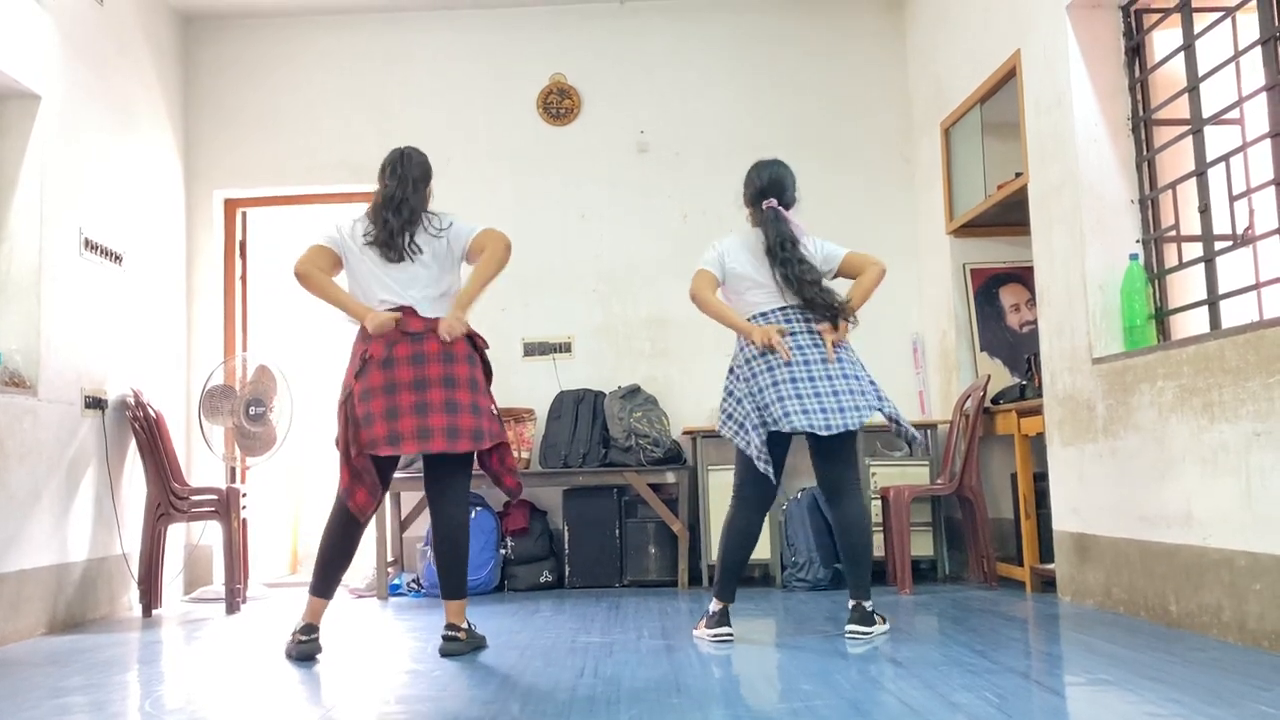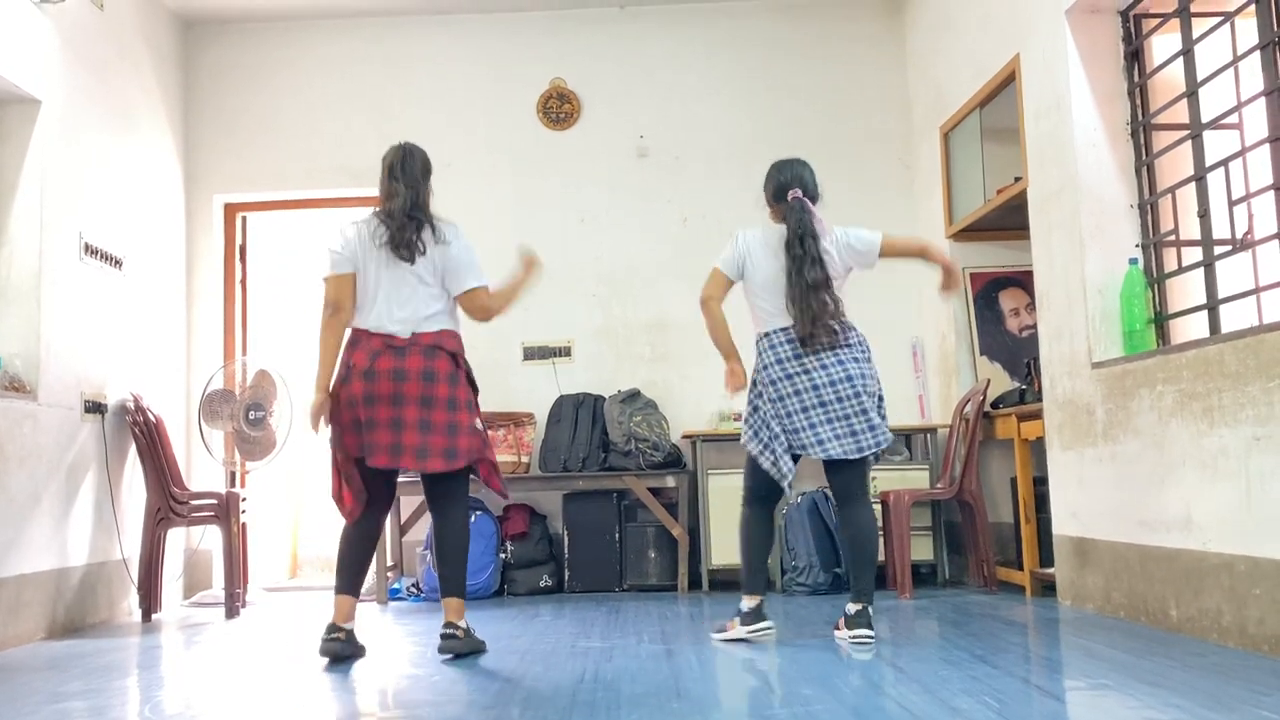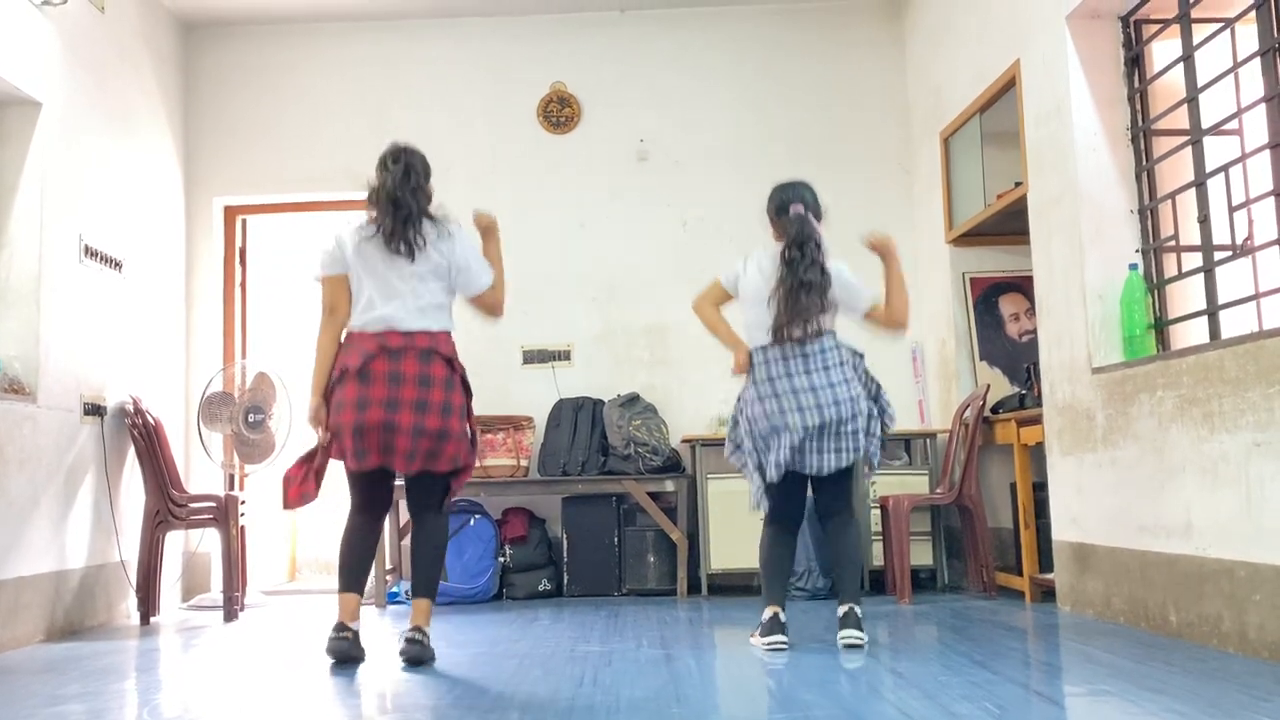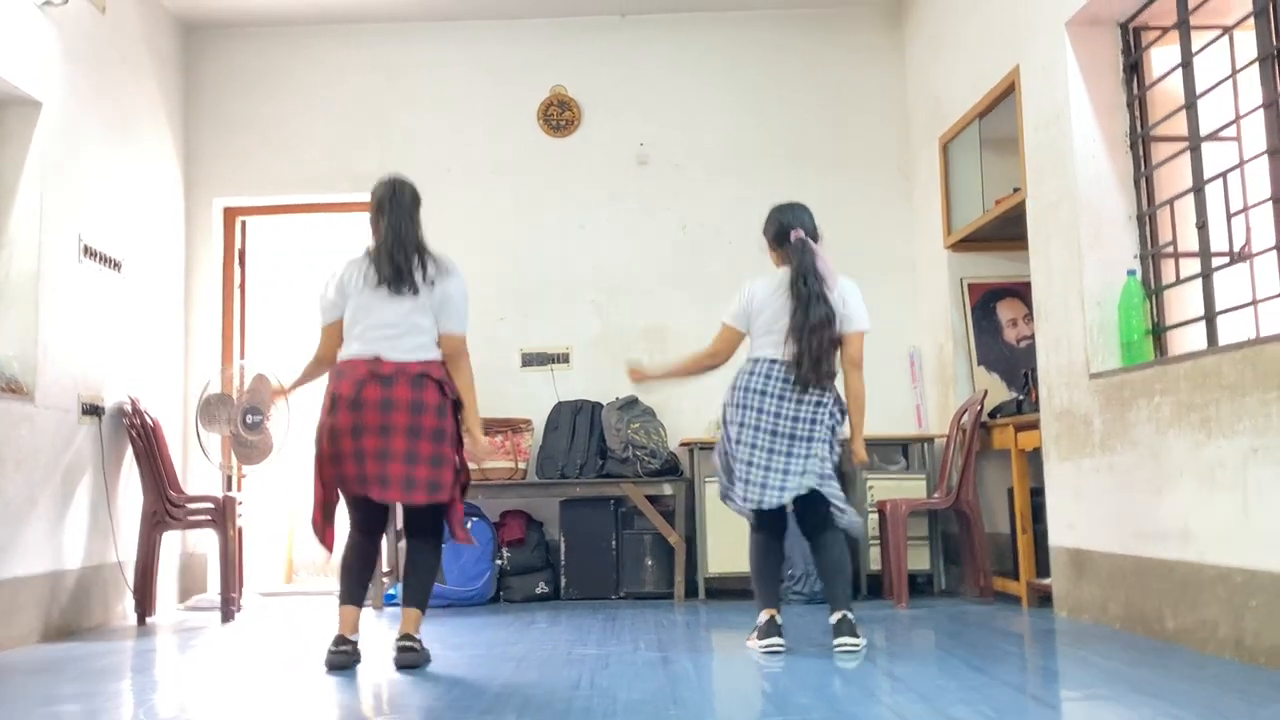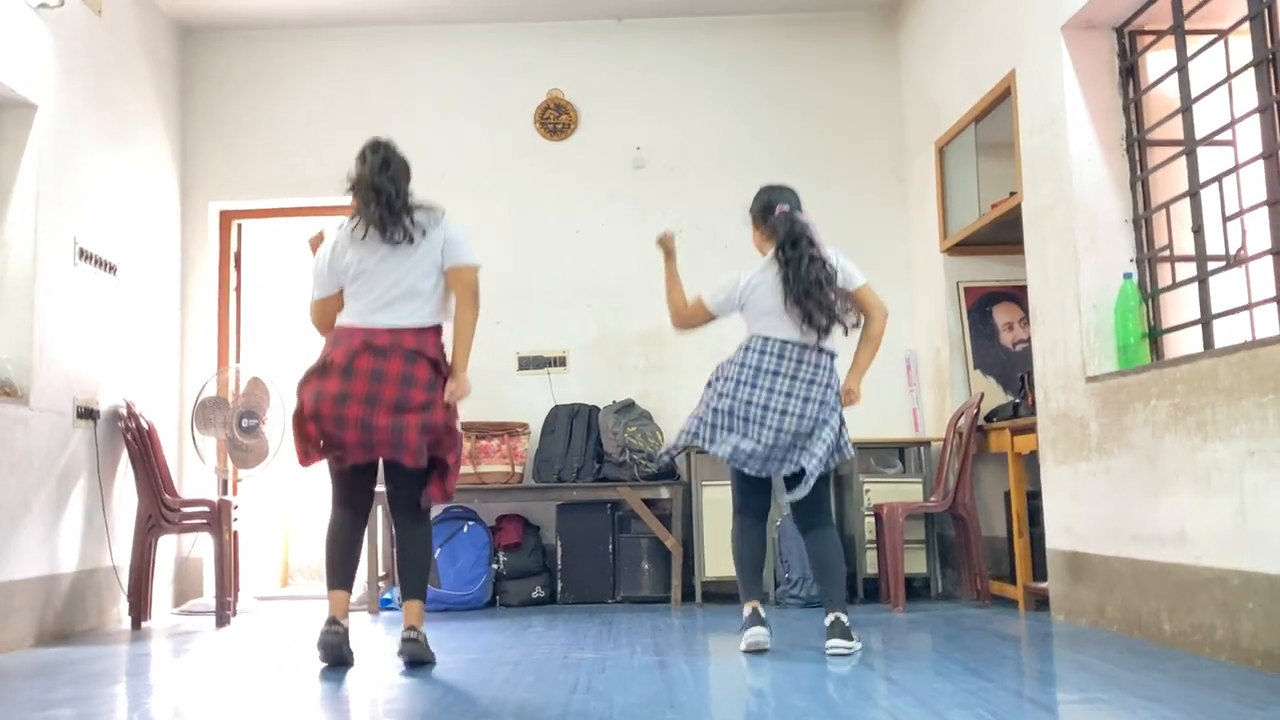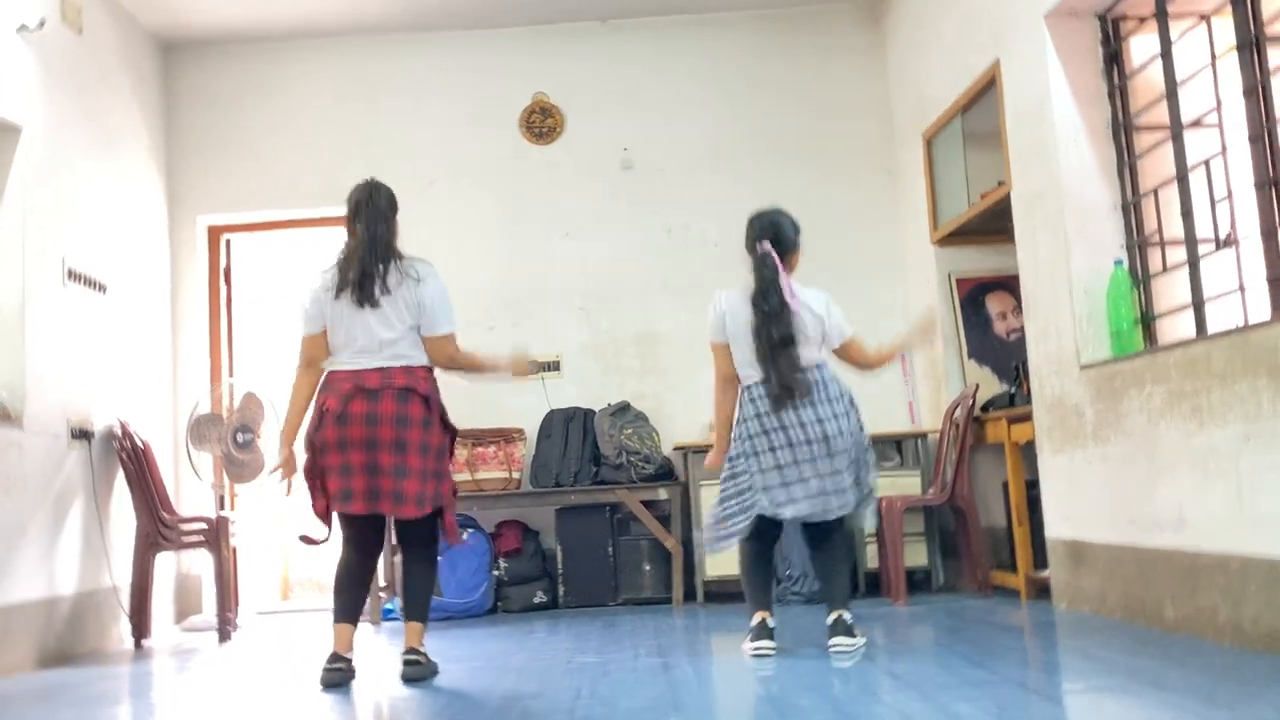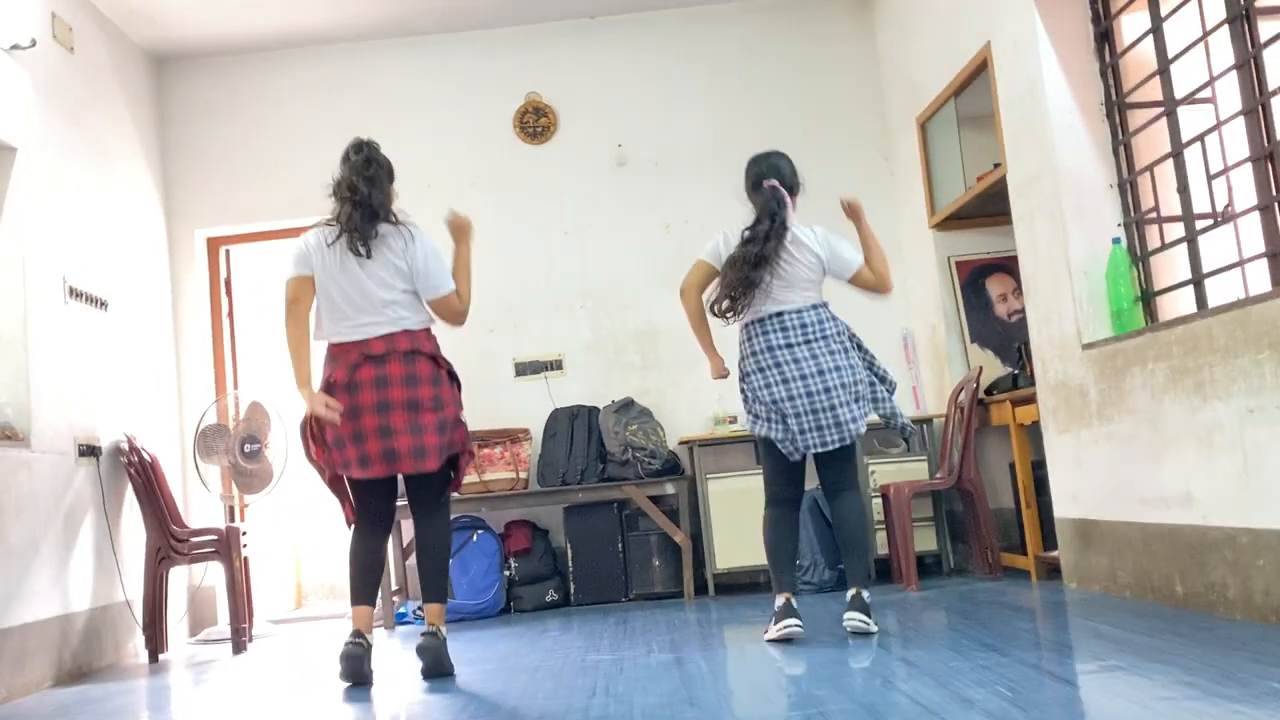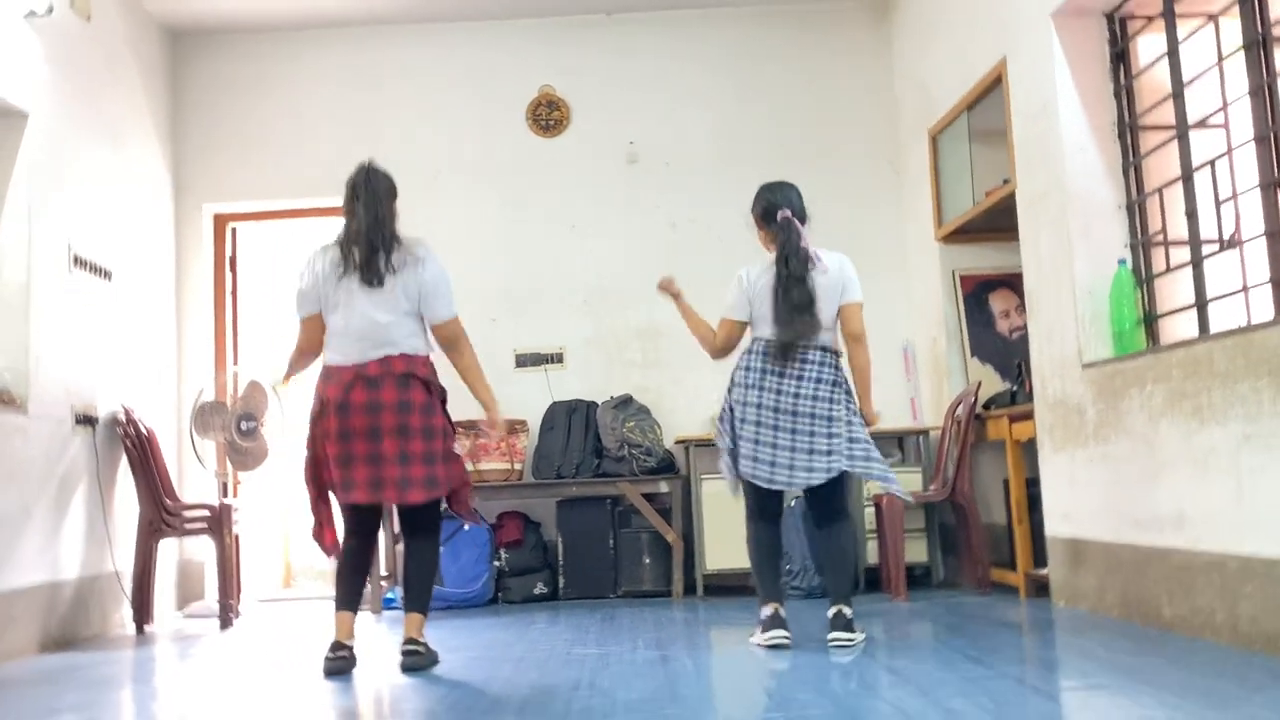
dt=0.3s
person 1, frame 1
left shoulder: (350, 233)
right shoulder: (446, 229)
left elbow: (306, 267)
right elbow: (499, 245)
left wrist: (361, 311)
right wrist: (460, 306)
left hip: (380, 362)
right hip: (442, 358)
left knee: (357, 497)
right knee: (448, 497)
left ankle: (308, 625)
right ankle: (456, 625)
person 1, frame 2
left shoulder: (352, 236)
right shoulder: (447, 236)
left elbow: (337, 311)
right elbow: (482, 308)
left wrist: (323, 386)
right wrist: (523, 278)
left hip: (368, 369)
right hip: (433, 370)
left knee: (368, 504)
right knee: (448, 501)
left ankle: (341, 626)
right ankle: (454, 624)
person 1, frame 3
left shoulder: (347, 241)
right shoulder: (448, 237)
left elbow: (332, 320)
right elbow: (492, 304)
left wrist: (319, 394)
right wrist: (491, 238)
left hip: (362, 372)
right hip: (428, 374)
left knee: (367, 505)
right knee: (428, 507)
left ankle: (347, 624)
right ankle: (418, 627)
person 1, frame 4
left shoulder: (348, 273)
right shoulder: (443, 274)
left elbow: (328, 352)
right elbow: (454, 353)
left wrist: (290, 384)
right wrist: (472, 418)
left hip: (353, 398)
right hip: (418, 399)
left knee: (364, 528)
right knee: (424, 530)
left ankle: (345, 636)
right ankle: (409, 636)
person 1, frame 5
left shoulder: (342, 238)
right shoulder: (439, 226)
left elbow: (324, 319)
right elbow: (465, 296)
left wrist: (320, 260)
right wrist: (459, 370)
left hip: (350, 367)
right hip: (414, 367)
left knee: (350, 502)
right knee: (411, 503)
left ankle: (337, 620)
right ankle: (412, 626)
person 1, frame 6
left shoulder: (328, 283)
right shoulder: (420, 278)
left elbow: (311, 364)
right elbow: (444, 355)
left wrist: (287, 438)
right wrist: (501, 365)
left hip: (343, 411)
right hip: (406, 407)
left knee: (360, 541)
right knee: (418, 536)
left ankle: (340, 652)
right ankle: (414, 648)
person 1, frame 7
left shoulder: (313, 242)
right shoulder: (407, 240)
left elbow: (298, 318)
right elbow: (454, 313)
left wrist: (310, 387)
right wrist: (462, 245)
left hip: (348, 379)
right hip: (411, 375)
left knee: (370, 514)
right knee: (429, 507)
left ankle: (360, 635)
right ankle: (434, 631)
person 1, frame 8
left shoulder: (320, 265)
right shoulder: (418, 260)
left elbow: (310, 344)
right elbow: (451, 338)
left wrist: (285, 371)
right wrist: (488, 401)
left hip: (342, 399)
right hip: (406, 397)
left knee: (359, 529)
right knee: (420, 526)
left ankle: (341, 641)
right ankle: (414, 639)
person 2, frame 1
left shoulder: (726, 248)
right shoulder: (810, 245)
left elbow: (700, 293)
right elbow: (873, 270)
left wrist: (753, 332)
right wrist: (840, 320)
left hip: (767, 370)
right hip: (827, 361)
left knee: (751, 498)
right knee: (844, 490)
left ankle: (719, 611)
right ankle: (861, 607)
person 2, frame 2
left shoulder: (748, 242)
right shoulder: (839, 239)
left elbow: (710, 299)
right elbow: (918, 247)
left wrist: (732, 360)
right wrist: (948, 266)
left hip: (781, 374)
right hip: (844, 369)
left knee: (759, 497)
right knee: (852, 497)
left ankle: (752, 607)
right ankle: (859, 611)
person 2, frame 3
left shoulder: (752, 263)
right shoulder: (834, 273)
left elbow: (703, 304)
right elbow: (896, 320)
left wrist: (738, 345)
right wrist: (890, 257)
left hip: (770, 396)
right hip: (830, 391)
left knee: (782, 514)
right knee: (837, 512)
left ankle: (773, 617)
right ankle: (849, 612)
person 2, frame 4
left shoulder: (756, 291)
right shoulder: (843, 289)
left elbow: (715, 357)
right elbow: (853, 366)
left wrist: (656, 374)
right wrist: (856, 435)
left hip: (755, 404)
right hip: (810, 412)
left knee: (767, 525)
right knee: (822, 523)
left ankle: (769, 619)
right ankle: (843, 618)
person 2, frame 5
left shoulder: (748, 281)
right shoulder: (831, 264)
left elbow: (681, 318)
right elbow: (875, 315)
left wrist: (669, 260)
right wrist: (853, 382)
left hip: (751, 391)
right hip: (814, 397)
left knee: (750, 511)
right knee: (814, 515)
left ankle: (754, 612)
right ankle: (837, 619)
person 2, frame 6
left shoulder: (726, 304)
right shoulder: (816, 302)
left elbow: (725, 382)
right elbow: (864, 360)
left wrist: (721, 446)
right wrist: (912, 338)
left hip: (764, 426)
right hip: (825, 422)
left knee: (759, 533)
right knee: (826, 527)
left ankle: (761, 622)
right ankle: (838, 618)
person 2, frame 7
left shoulder: (730, 243)
right shoulder: (818, 239)
left elbow: (689, 292)
right elbow: (882, 282)
left wrist: (711, 352)
right wrist: (861, 221)
left hip: (766, 369)
right hip: (826, 360)
left knee: (782, 496)
right knee: (842, 485)
left ankle: (785, 603)
right ankle: (857, 598)
person 2, frame 8
left shoulder: (749, 278)
right shoulder: (837, 265)
left elbow: (719, 347)
right elbow: (855, 336)
left wrist: (679, 300)
right wrist: (865, 403)
left hip: (759, 394)
right hip: (821, 394)
left knee: (764, 515)
right knee: (832, 514)
left ankle: (772, 613)
right ankle: (841, 613)
